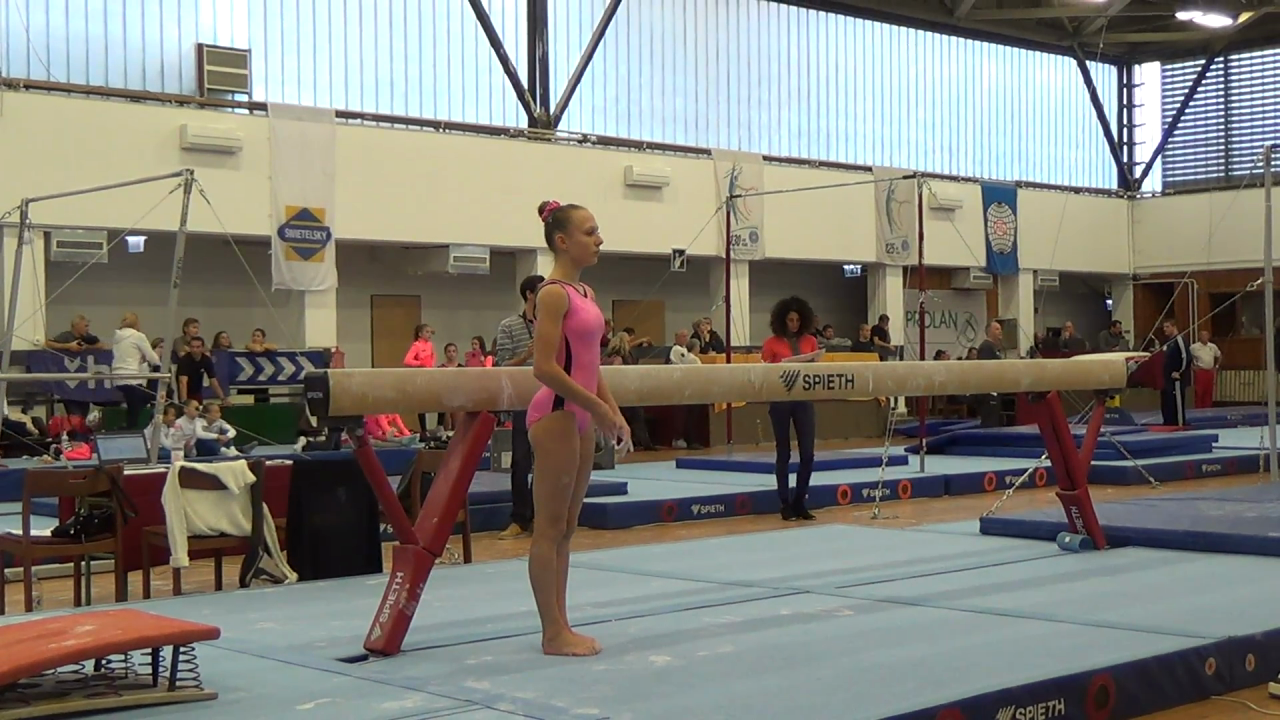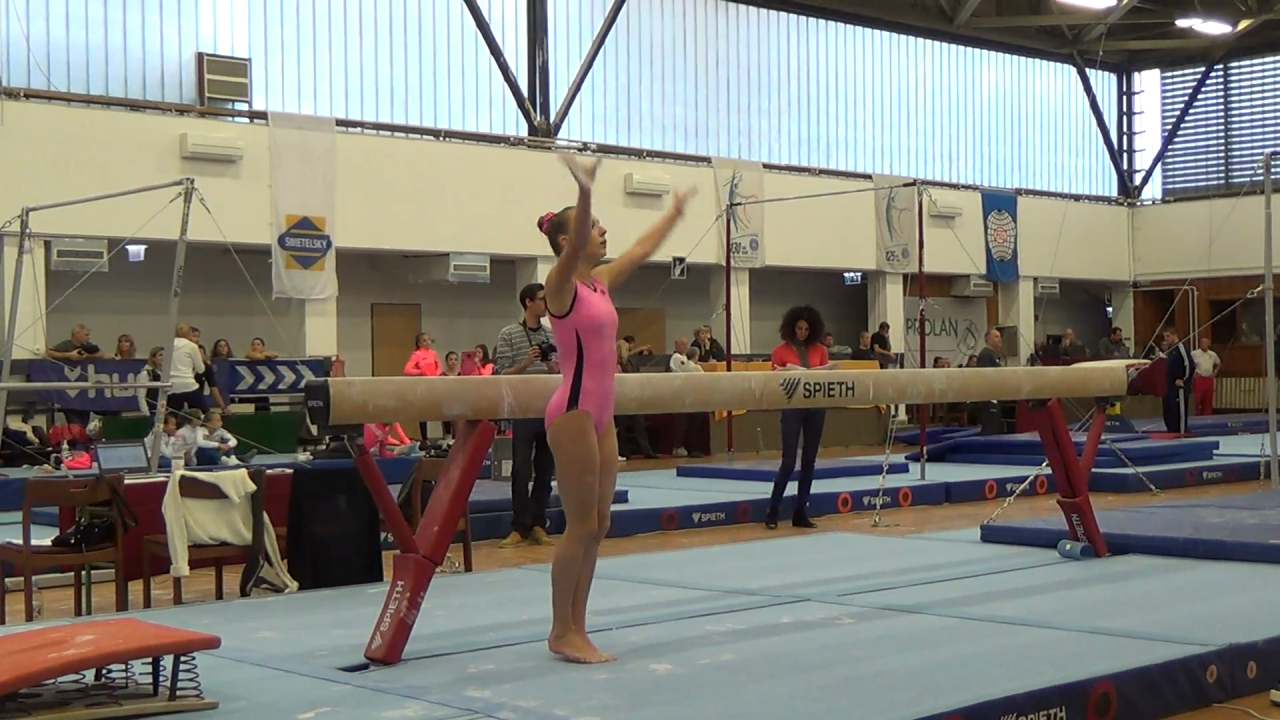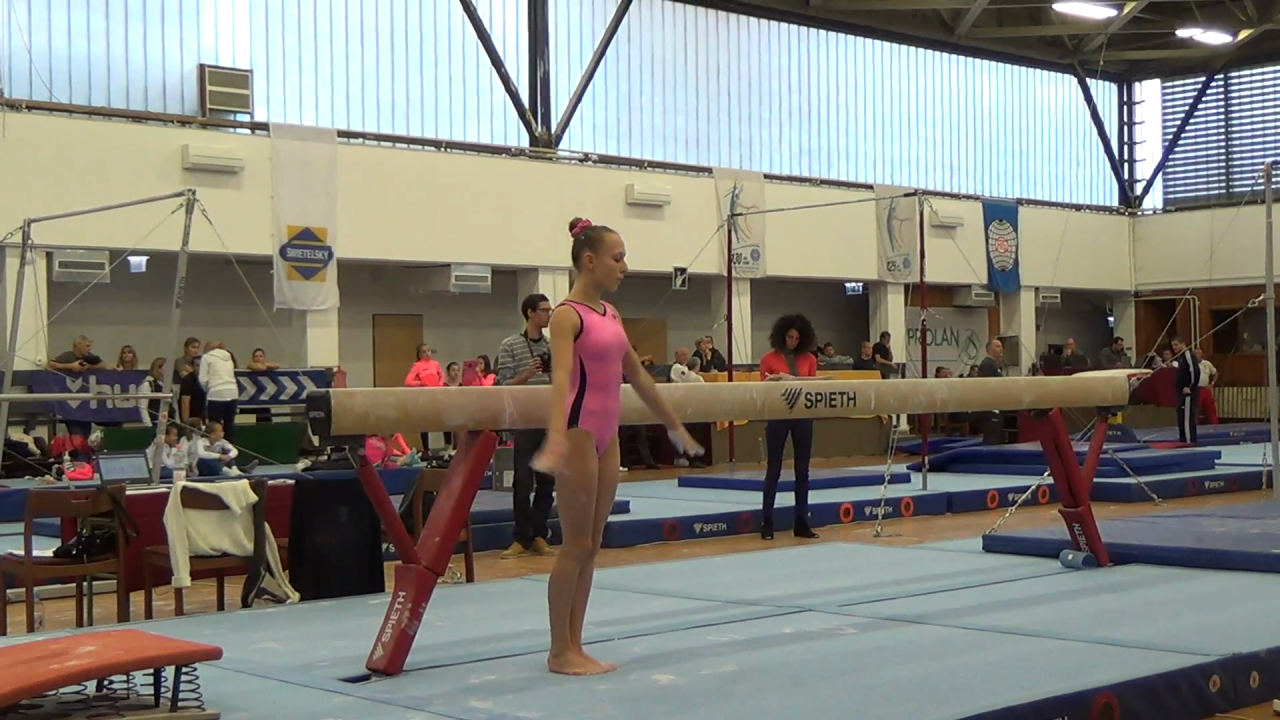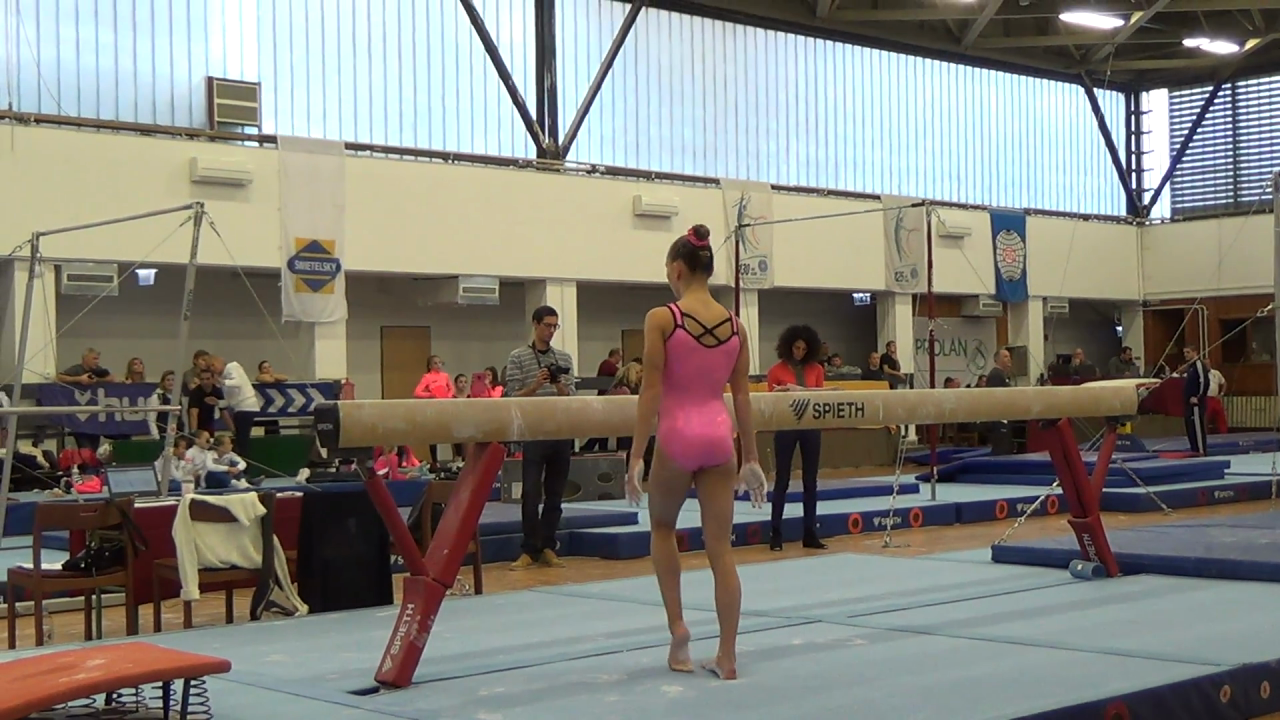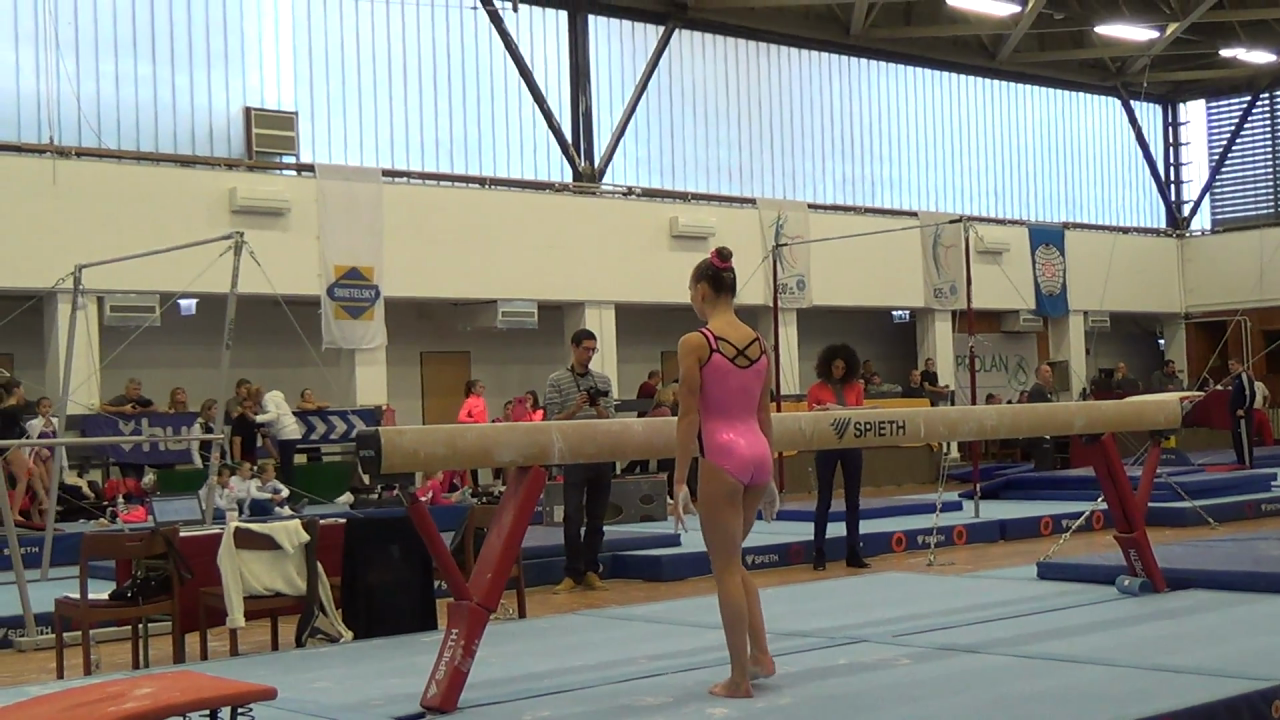
dt=1s
person 1, frame 1
left shoulder: (584, 292)
right shoulder: (554, 293)
right elbow: (545, 368)
left wrist: (610, 410)
right wrist: (597, 407)
left hip: (579, 417)
right hip: (556, 416)
left knee: (566, 528)
right knee: (549, 528)
left ankle: (562, 627)
right ankle: (553, 632)
person 1, frame 2
left shoulder: (600, 283)
right shoulder: (562, 285)
left elbow: (640, 250)
right elbow: (578, 247)
left wrist: (673, 213)
right wrist: (583, 189)
left hip: (601, 417)
right hip: (574, 414)
left knee: (597, 527)
right knee: (582, 526)
left ankle: (574, 628)
right ankle: (563, 629)
person 1, frame 3
left shoulder: (606, 313)
right shoulder: (567, 314)
left elbow: (636, 375)
right elbow: (560, 380)
left wrist: (674, 426)
right wrist: (554, 441)
left hip: (603, 435)
right hip: (578, 433)
left knee: (589, 545)
right knee: (576, 544)
left ankle: (572, 645)
right ankle: (561, 649)
person 1, frame 4
left shoulder: (661, 318)
right shoulder: (734, 325)
left elbow: (651, 391)
right elbow: (742, 397)
left wrist: (636, 455)
right wrist: (751, 458)
left hip: (677, 436)
right hip: (719, 437)
left knee: (661, 525)
right knee: (719, 549)
left ankle: (677, 625)
right ankle: (727, 656)
person 1, frame 5
left shoulder: (695, 343)
right shoulder: (758, 342)
left elbow: (689, 417)
right elbow: (764, 413)
left wrist: (679, 480)
right wrist: (769, 475)
left hip: (721, 457)
right hip: (756, 453)
left knee: (726, 568)
right knee: (731, 560)
left ankle: (739, 678)
right ankle: (760, 654)
person 2, frame 1
right shoulder: (508, 327)
right elbow: (502, 367)
right wrist: (525, 356)
right knee: (521, 462)
left ankle: (538, 516)
right ankle: (520, 519)
person 2, frame 2
left shoulder: (555, 335)
right shoulder: (508, 335)
right elbow: (502, 375)
left wrist: (551, 366)
right wrist: (526, 364)
left knee: (545, 471)
right knee: (521, 471)
left ankle: (538, 525)
right ankle: (520, 528)
person 2, frame 3
right shoulder: (510, 345)
right elbow: (503, 385)
left wrist: (552, 375)
right wrist: (527, 374)
left knee: (546, 482)
right knee: (523, 483)
left ankle: (539, 536)
right ankle: (521, 538)
person 2, frame 4
left shoulder: (564, 358)
right shoulder: (518, 357)
left elbow: (571, 398)
right elbow: (512, 397)
left wrist: (560, 387)
right wrist: (535, 386)
left knee: (555, 494)
right knee: (531, 495)
left ankle: (548, 548)
right ankle: (530, 550)
person 2, frame 5
left shoulder: (603, 380)
right shoulder: (556, 381)
left elbow: (611, 420)
right elbow: (552, 420)
left wrist: (600, 409)
right wrist: (574, 409)
left knee: (596, 517)
right knee: (573, 518)
left ankle: (591, 570)
right ankle: (573, 573)
person 3, frame 1
left shoulder: (810, 341)
right shoulder: (771, 343)
left hip: (804, 399)
right hip: (780, 400)
left knee: (808, 453)
right knee: (783, 453)
left ankle: (799, 503)
right ankle: (786, 504)
person 3, frame 2
left shoulder: (820, 350)
right shoulder: (780, 351)
right wrist: (783, 374)
left hip: (815, 407)
right hip: (792, 407)
left knee: (809, 461)
right knee: (789, 460)
left ankle: (800, 512)
right ankle: (773, 510)
person 3, frame 3
left shoulder: (809, 359)
right shoulder: (769, 359)
right wrist: (772, 381)
left hip: (803, 416)
right hip: (778, 416)
left knee: (802, 470)
right knee: (773, 469)
left ankle: (801, 522)
right ankle: (767, 523)
person 3, frame 4
left shoulder: (816, 369)
right shoulder: (777, 370)
right wrist: (781, 392)
left hip: (811, 427)
right hip: (786, 427)
left knee: (810, 481)
right knee: (782, 480)
left ankle: (810, 533)
right ankle: (776, 534)
person 3, frame 5
left shoulder: (855, 388)
right shoulder: (816, 390)
right wrist: (821, 411)
left hip: (851, 446)
right hip: (827, 447)
left knee: (853, 500)
right knee: (824, 500)
left ankle: (853, 553)
right ankle: (819, 554)
